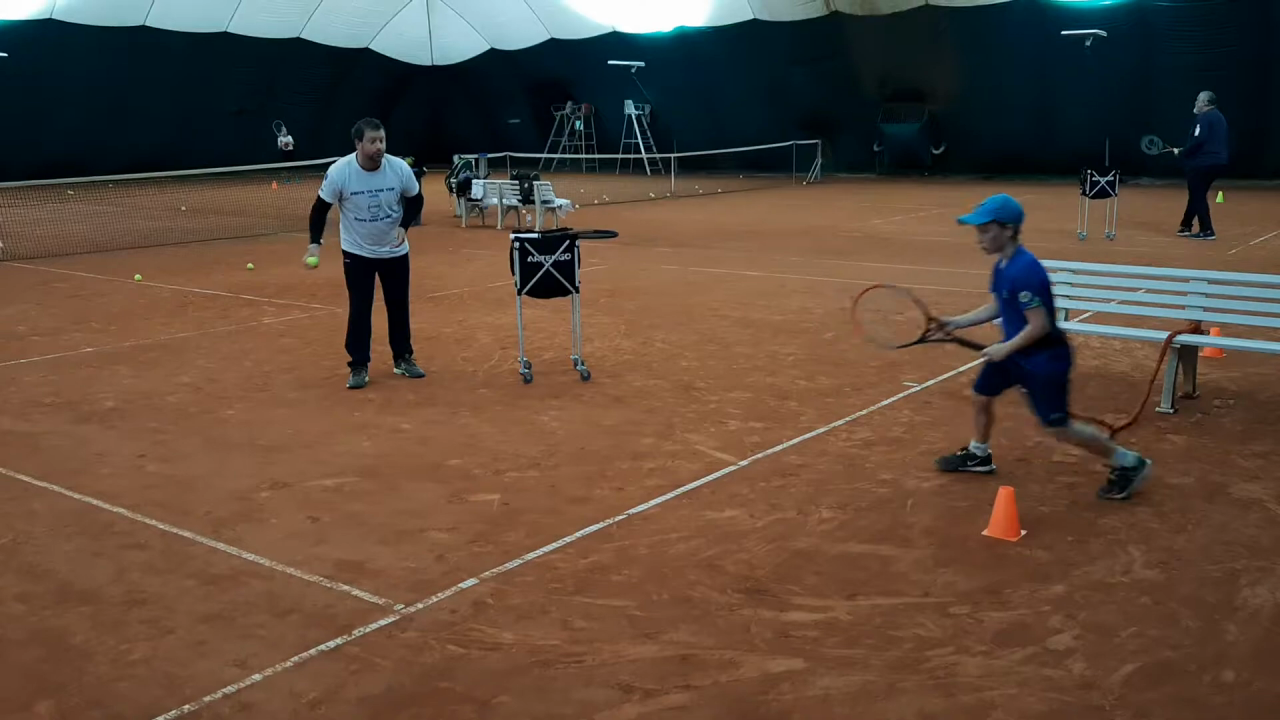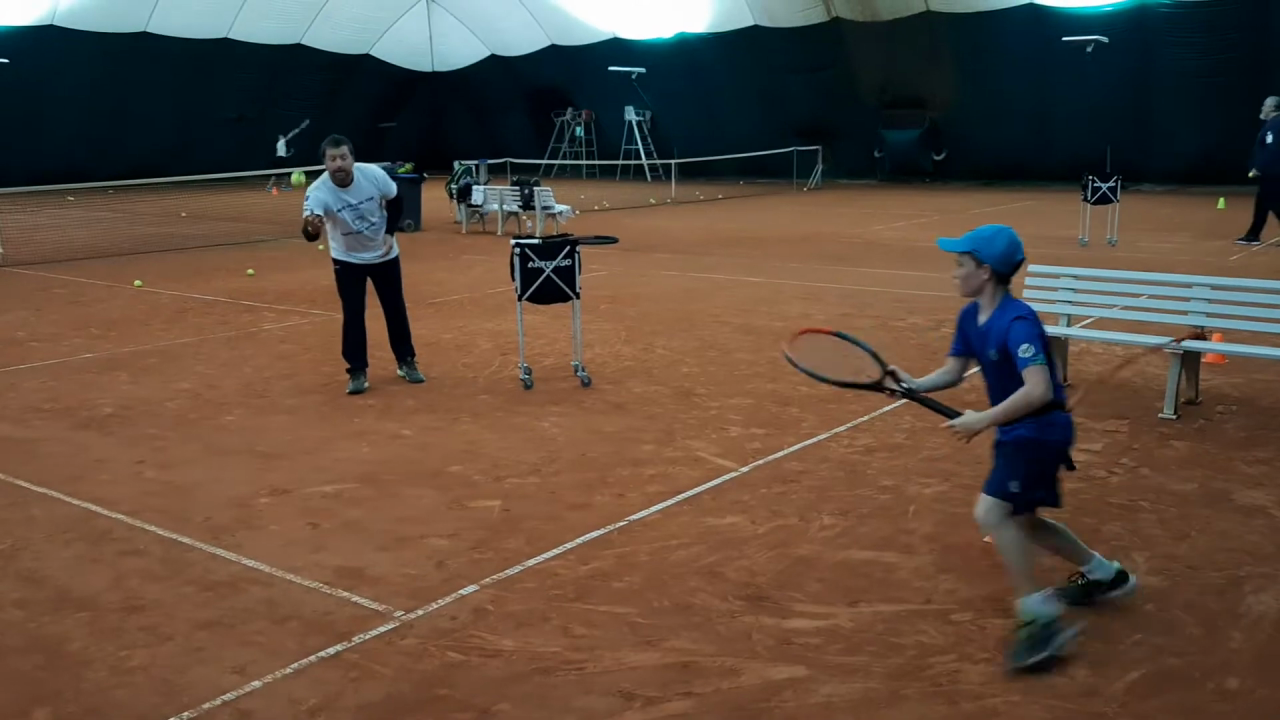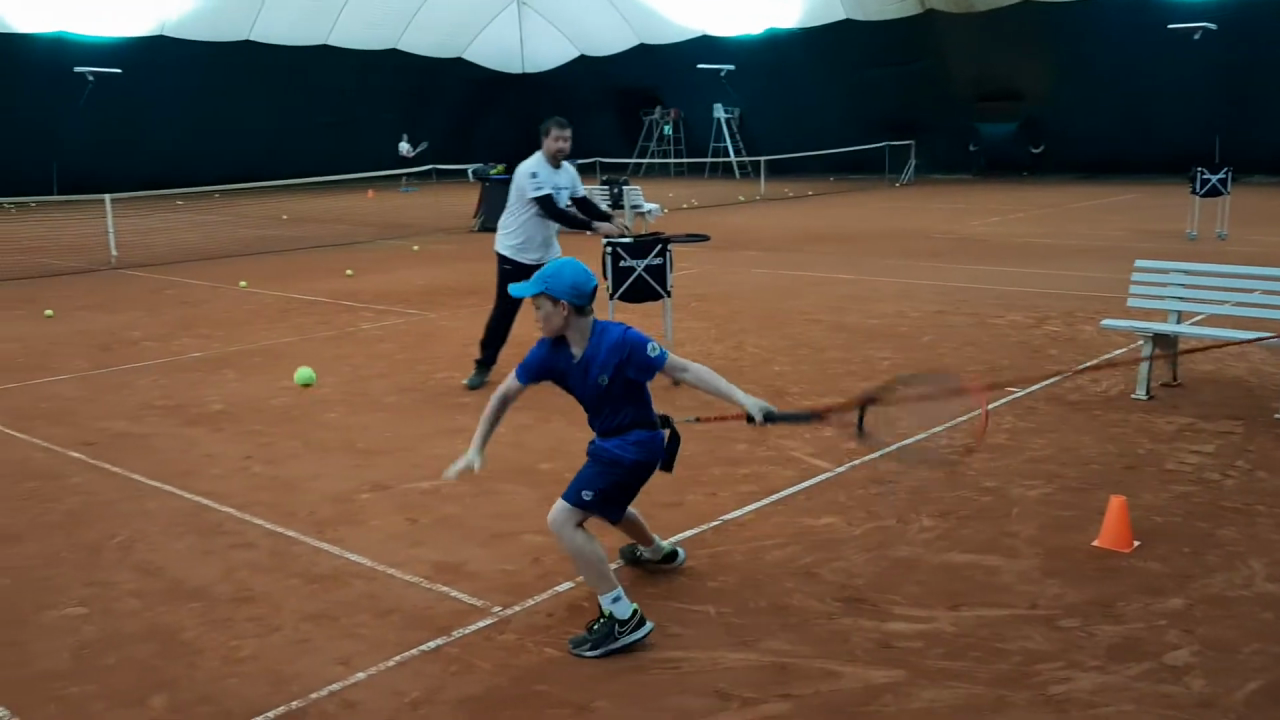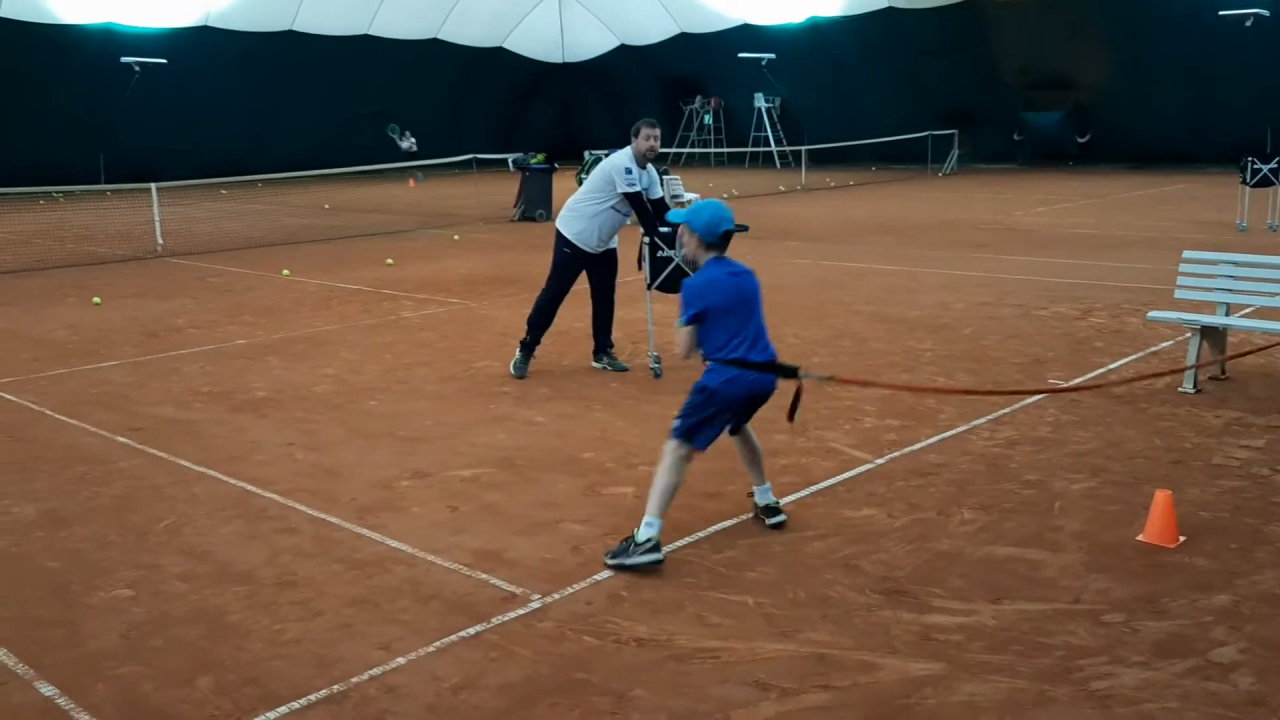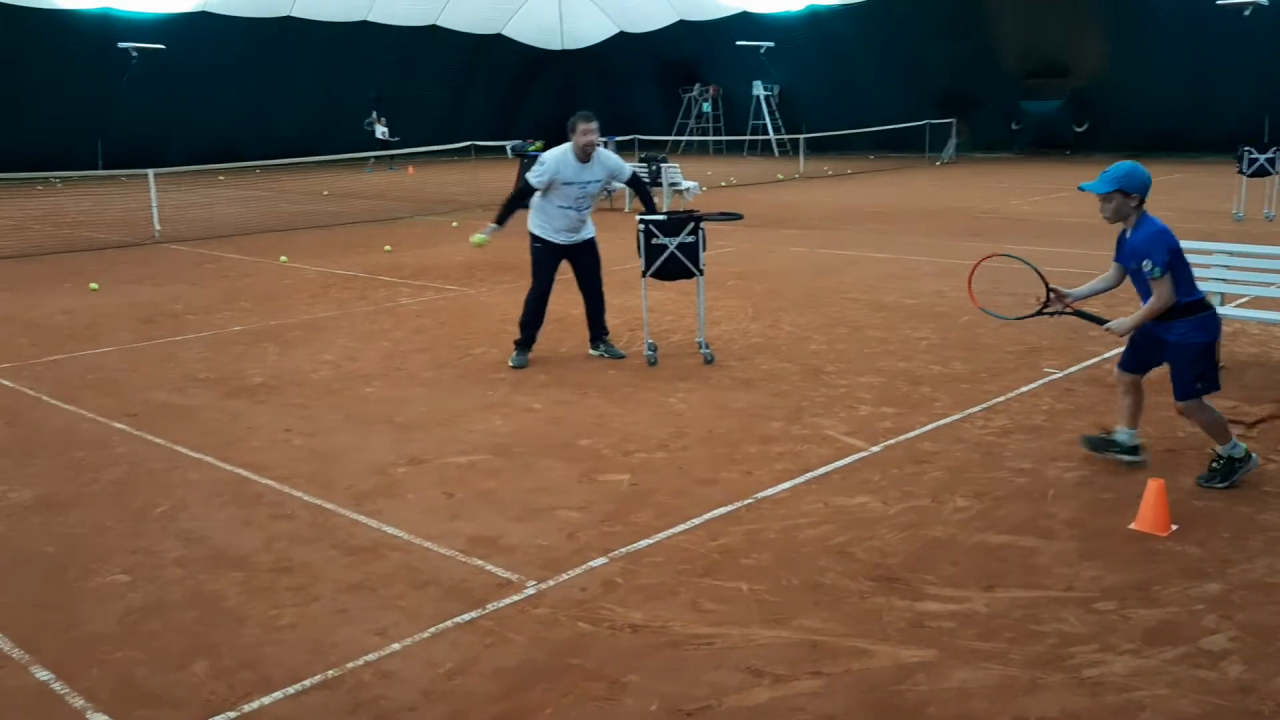
dt=1s
person 1, frame 1
left shoulder: (1026, 271)
right shoulder: (1001, 265)
left elbow: (1040, 326)
right elbow: (996, 308)
left wrist: (1005, 349)
right wrist: (955, 323)
left hip: (1044, 357)
right hip: (1015, 350)
left knee: (1059, 428)
right knee: (980, 397)
left ankle: (1128, 463)
right ankle: (979, 454)
person 1, frame 2
left shoulder: (1018, 320)
right shoulder: (970, 316)
left elbow: (1039, 390)
right elbow: (953, 370)
left wrist: (984, 419)
right wrist: (914, 384)
left hip: (1040, 433)
right hip: (1015, 432)
left knee: (989, 514)
right knee: (1019, 522)
left ankle: (1042, 614)
right ankle: (1104, 574)
person 1, frame 3
left shoulder: (620, 341)
right shoulder: (548, 351)
left elbow: (684, 369)
right elbow: (504, 394)
left wrist: (743, 399)
right wrist: (475, 448)
left hip: (635, 444)
right hip: (610, 441)
left knee: (562, 521)
right knee: (598, 502)
left ankle: (623, 618)
right ankle: (659, 551)
person 1, frame 4
left shoulder: (695, 286)
right shoulder: (746, 276)
left elbow: (685, 350)
left wrist: (694, 329)
left hip: (726, 377)
right hip: (763, 376)
left knee: (675, 450)
right knee: (737, 426)
left ankle: (646, 539)
right ankle: (767, 503)
person 1, frame 5
left shoulder: (1151, 237)
right shoulder: (1127, 233)
left elbow: (1165, 296)
right elbow: (1114, 277)
left wrist: (1129, 324)
right wrist: (1072, 295)
left hip: (1188, 324)
right hip: (1158, 322)
left knee: (1187, 403)
right knee: (1126, 377)
left ankle: (1235, 454)
right ankle: (1126, 442)
person 2, frame 1
left shoulder: (399, 168)
right shoulder: (338, 172)
left elbow: (415, 200)
right elbow: (320, 209)
left wrist: (404, 225)
right wrist: (315, 242)
left hip: (395, 250)
right hip: (357, 252)
left knee: (399, 305)
right knee: (360, 309)
left ankle: (403, 358)
right ankle: (359, 366)
person 2, frame 2
left shoulder: (374, 174)
right shoulder: (318, 192)
left elbow: (395, 202)
right elbow: (310, 233)
left wrist: (390, 233)
right wrist: (311, 226)
left hip: (384, 253)
right hip: (347, 259)
left knee: (396, 309)
right knee: (353, 315)
left ankle: (406, 361)
right ankle: (357, 372)
person 2, frame 3
left shoulder: (568, 171)
right shoulder: (530, 170)
left elbow: (583, 203)
right elbow: (553, 212)
left wrist: (609, 219)
right wrist: (595, 226)
left hip: (548, 254)
right hip: (516, 253)
right knee: (504, 311)
right ankle: (483, 366)
person 2, frame 4
left shoulder: (649, 172)
right shoulder: (622, 164)
left elbow: (659, 209)
right elbow: (641, 210)
left hip: (604, 243)
right hip: (575, 235)
left knee: (605, 298)
right knee: (554, 294)
left ankle: (602, 353)
right ankle: (525, 350)
person 2, frame 5
left shoulder: (607, 159)
right shoulder: (552, 160)
left elbow: (638, 184)
right elbow: (523, 193)
left wrist: (654, 216)
right wrist: (497, 224)
left hip: (582, 234)
right hip: (546, 234)
left knee: (593, 287)
right knee: (541, 289)
left ankle: (599, 340)
right ankle: (523, 346)
